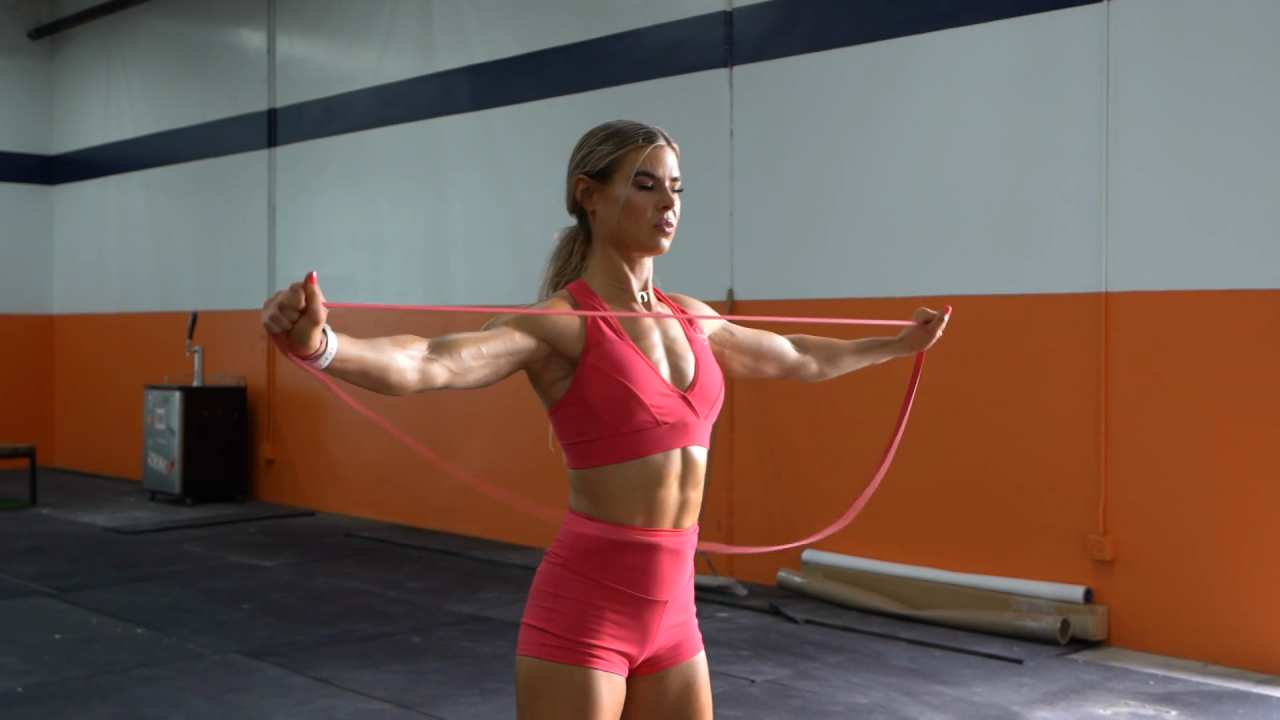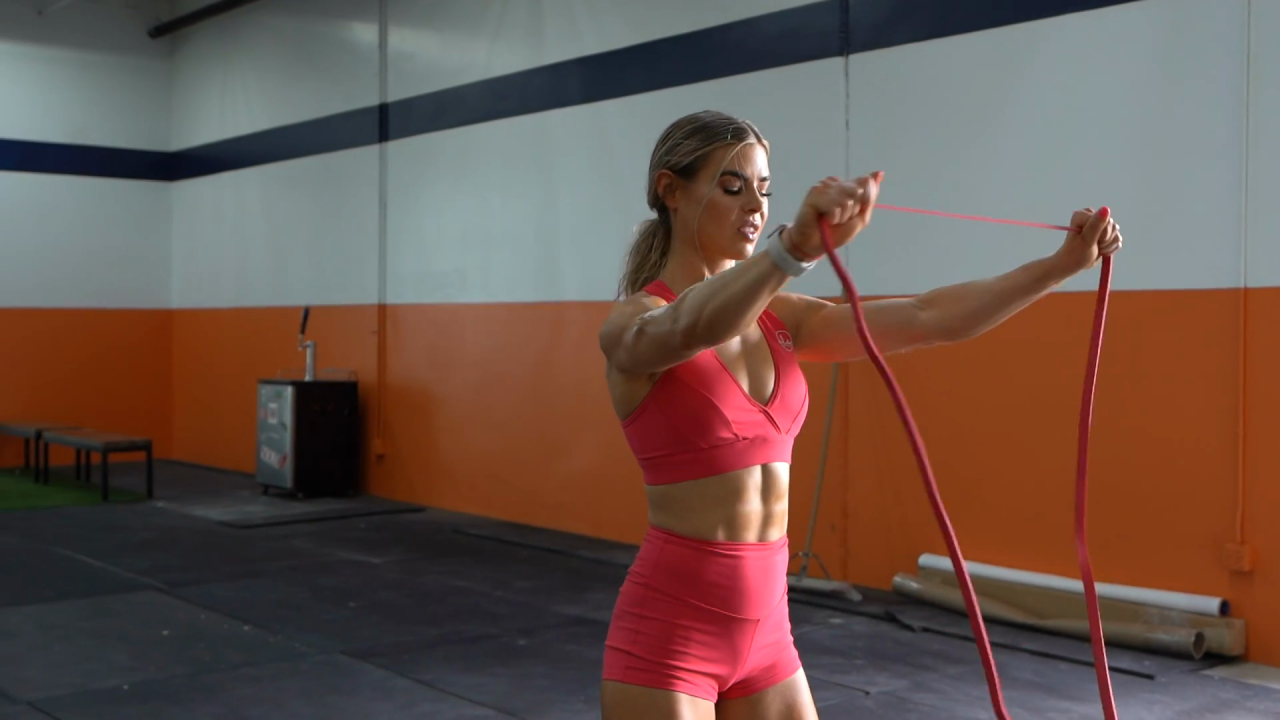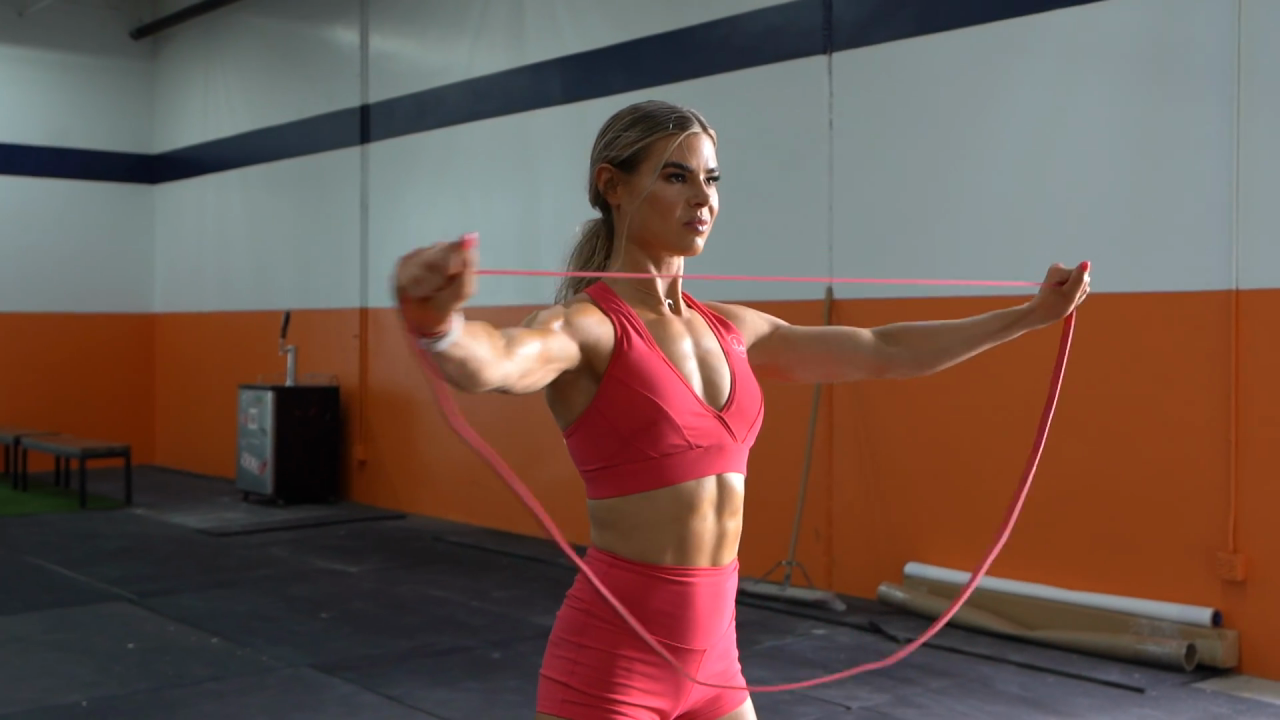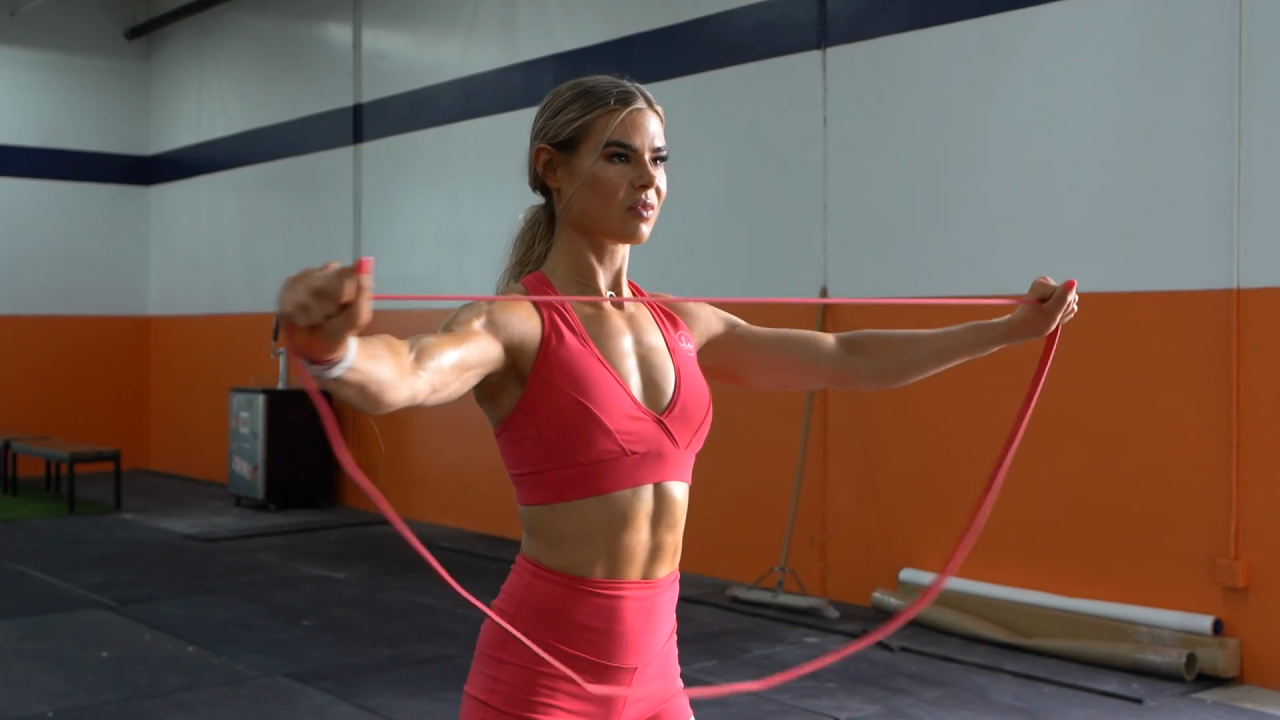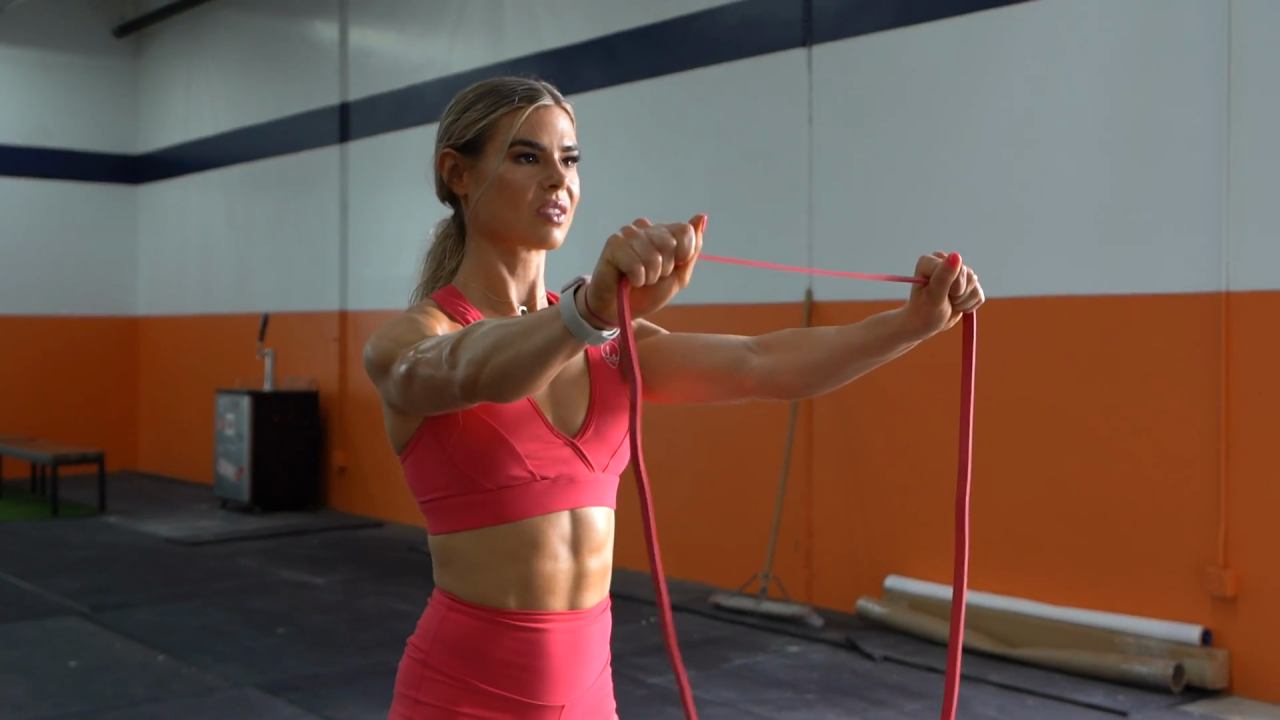
dt=1s
person 1, frame 1
left shoulder: (687, 319)
right shoulder: (558, 323)
left elbow: (794, 358)
right elbow: (426, 365)
left wrist: (900, 344)
right wrist: (318, 345)
left hip: (670, 609)
right hip: (582, 610)
person 1, frame 2
left shoulder: (780, 320)
right shoulder: (635, 324)
left elbow: (927, 318)
right elbow: (699, 328)
left wrist: (1062, 265)
right wrist: (794, 246)
left hip: (763, 630)
right hip: (666, 635)
person 1, frame 3
left shoulder: (726, 331)
right shoulder: (581, 328)
left elbow: (888, 352)
right elbow: (490, 361)
left wrist: (1031, 313)
right wrist: (435, 323)
left hip: (708, 659)
right hip: (608, 663)
person 1, frame 4
left shoulder: (678, 326)
right shoulder: (509, 322)
left elbow: (850, 360)
right elbow: (405, 374)
left wrist: (1011, 328)
right wrist: (331, 347)
person 1, frame 5
left shoulder: (606, 342)
right shoulder: (408, 341)
left elbow: (763, 366)
right elbow: (480, 375)
left wrist: (914, 321)
right wrist: (595, 306)
